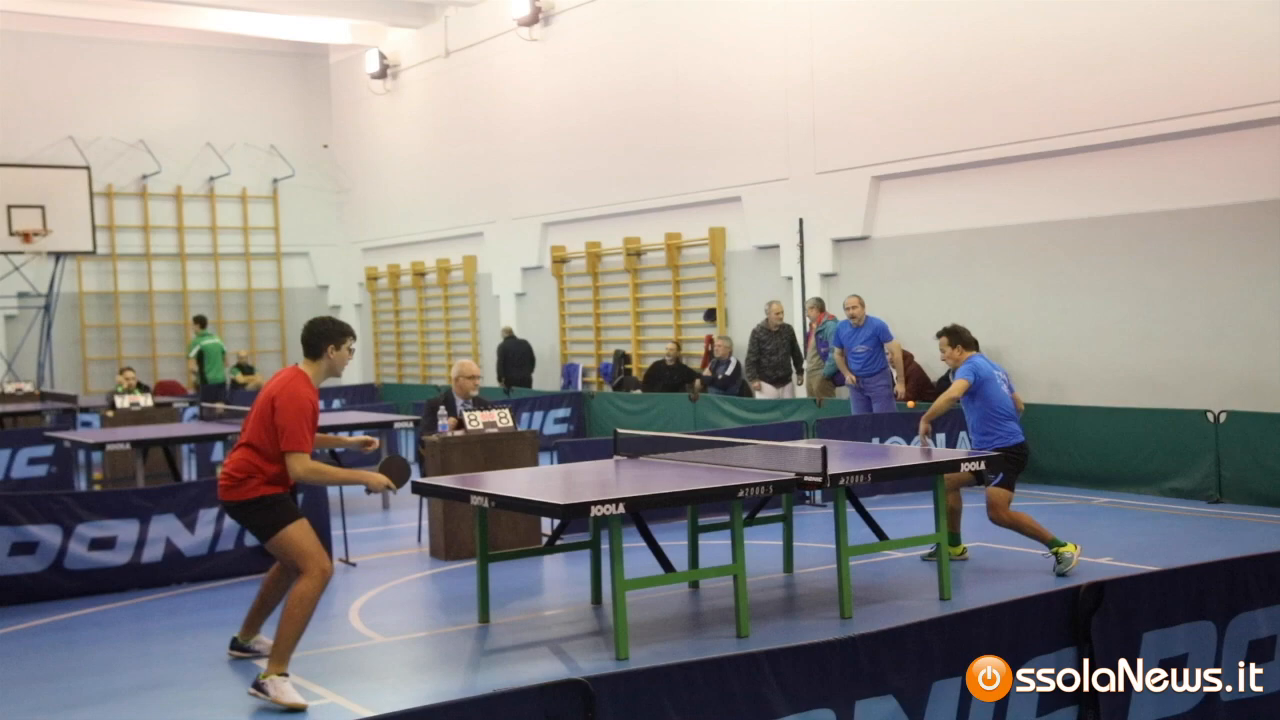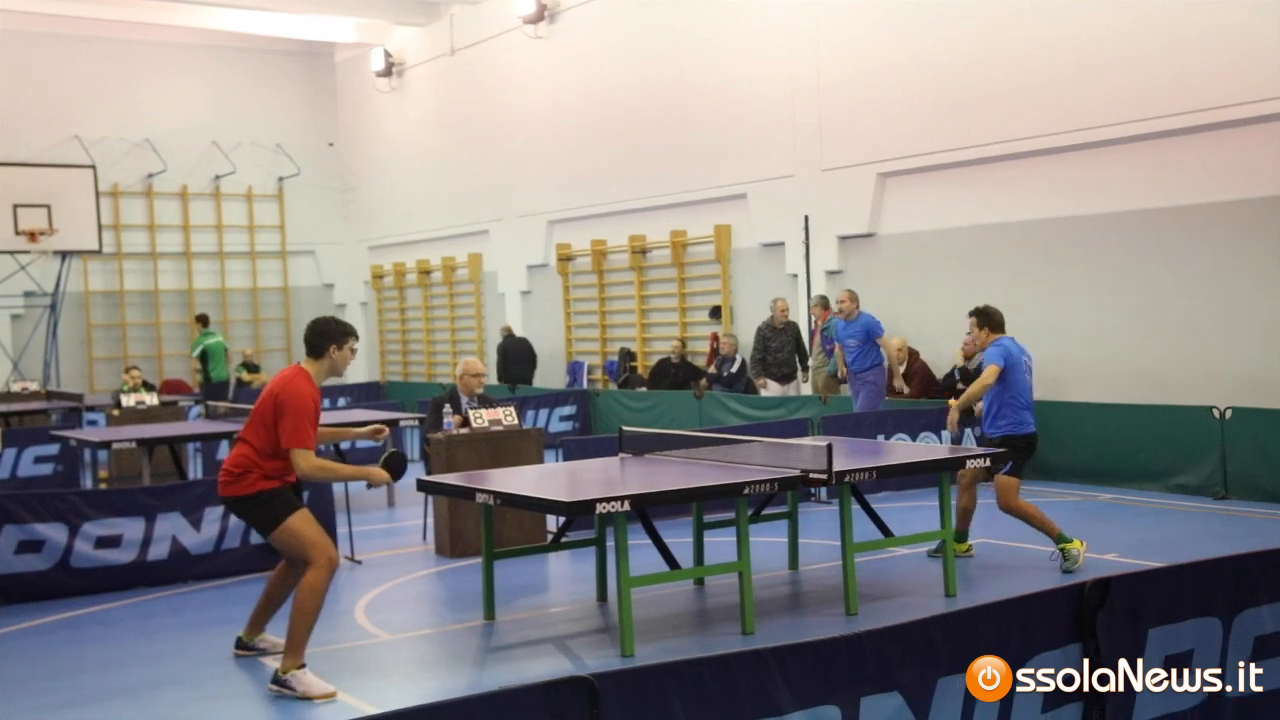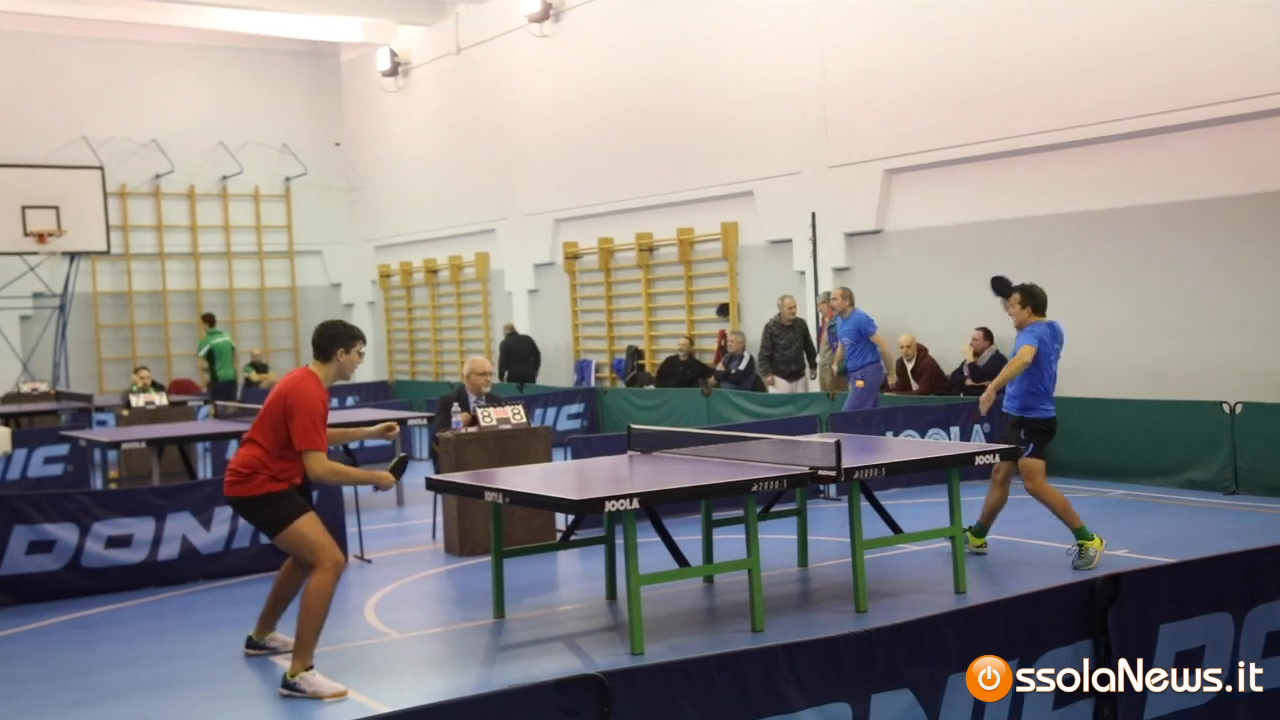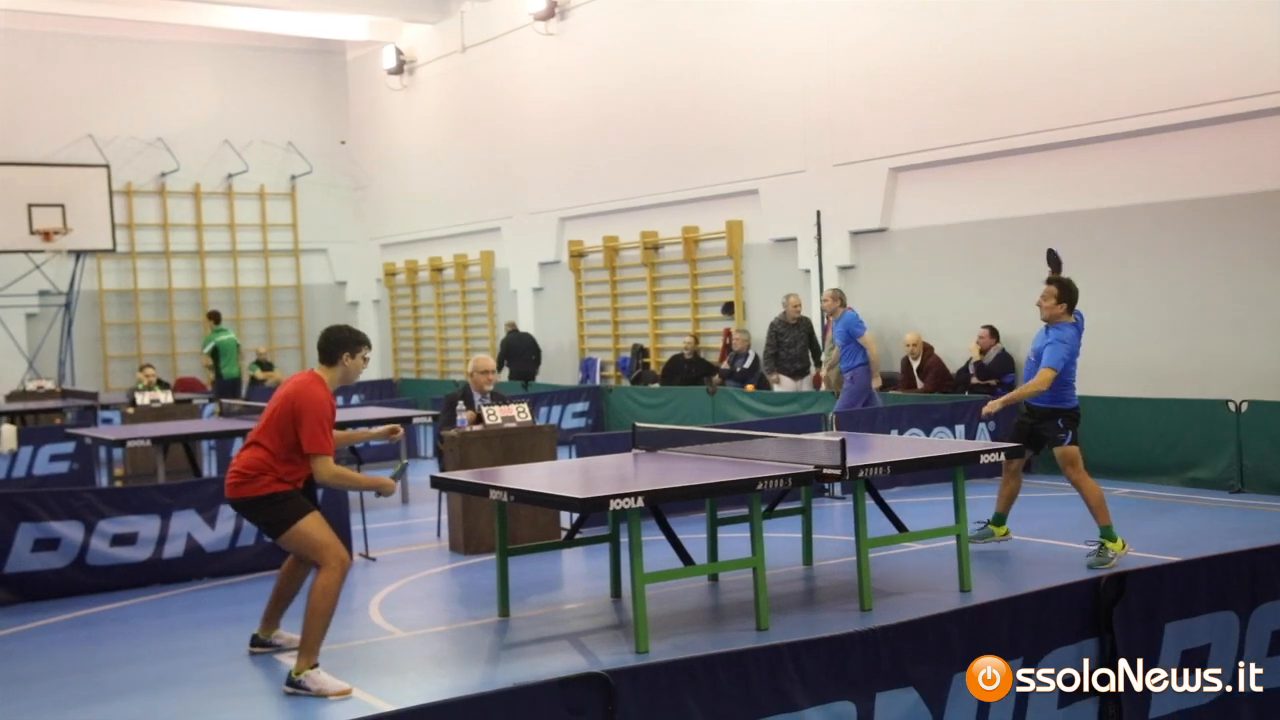
dt=0.1s
person 1, frame 1
left shoulder: (294, 380)
right shoulder: (297, 393)
right elbow: (301, 469)
left wrist: (347, 441)
right wrist: (364, 478)
left hip: (256, 482)
right hip: (253, 489)
left knee: (295, 561)
right knee: (317, 568)
left ankle: (246, 638)
right ankle: (272, 676)
person 1, frame 2
left shoulder: (297, 380)
right shoulder: (299, 391)
left elbow: (303, 436)
right elbow: (306, 466)
left wrist: (359, 434)
right wrist: (366, 474)
left hip: (257, 478)
right hip: (253, 484)
left knee: (300, 556)
right knee: (324, 558)
left ankle: (251, 637)
right ankle: (290, 670)
person 1, frame 3
left shoulder: (303, 381)
right shoulder: (307, 393)
left elbow: (315, 438)
right elbow: (317, 467)
left wrist: (369, 432)
right wrist: (374, 477)
left hip: (259, 479)
right hip: (259, 486)
left knee: (306, 554)
right knee: (330, 561)
left ankle: (262, 636)
right ankle: (299, 673)
person 1, frame 4
left shoulder: (306, 384)
right shoulder: (314, 397)
left elbow: (320, 440)
right elbow: (325, 472)
left wrist: (373, 434)
right wrist: (376, 483)
left hip: (261, 480)
right hip: (262, 487)
left knee: (308, 551)
right knee: (336, 560)
left ankle: (266, 633)
right ankle: (304, 671)
person 2, frame 1
left shoulder: (969, 367)
right shoulder: (991, 367)
left elbow: (952, 394)
right elbow: (1018, 404)
left wrist: (925, 420)
left hip: (1004, 450)
right hip: (992, 448)
left knee: (999, 514)
right knee: (948, 481)
left ankle: (1062, 548)
right ankle: (954, 546)
person 2, frame 2
left shoulder: (997, 350)
right shoulder: (1016, 349)
left elbow: (987, 381)
left wrist: (957, 408)
right wrist: (987, 408)
left hip: (1012, 438)
right hip: (1000, 437)
left knee: (1008, 502)
right knee: (966, 479)
left ankle: (1068, 543)
right ankle: (960, 542)
person 2, frame 3
left shoulder: (1033, 333)
right shoulder: (1052, 328)
left elbow: (1024, 359)
left wrist: (992, 387)
left hip: (1033, 422)
right hip: (1021, 420)
left knee: (1035, 485)
right knee: (1000, 477)
left ankle: (1088, 541)
right ankle: (977, 537)
person 2, frame 4
left shoulder: (1061, 340)
right shoulder: (1074, 318)
left elbow: (1041, 383)
left wrist: (1002, 401)
right wrist: (1056, 281)
left hip: (1057, 412)
right hip: (1033, 410)
left knee: (1075, 474)
right knee: (1011, 465)
left ankle: (1111, 541)
right ankle: (997, 526)
